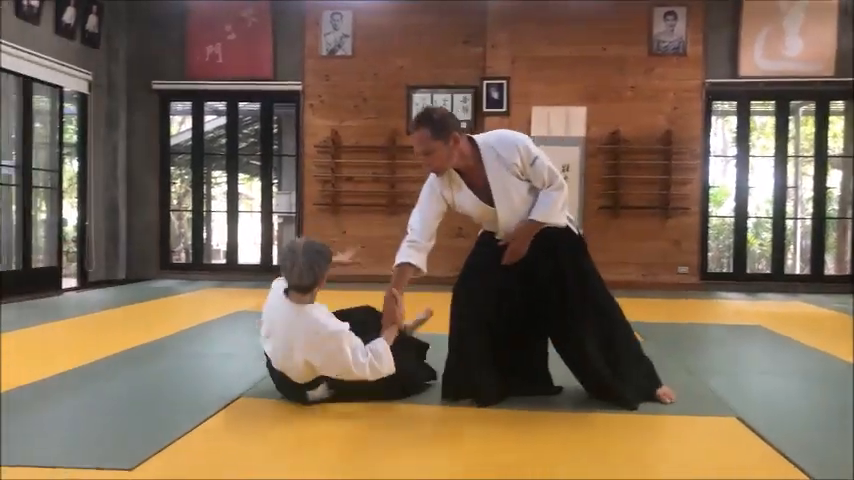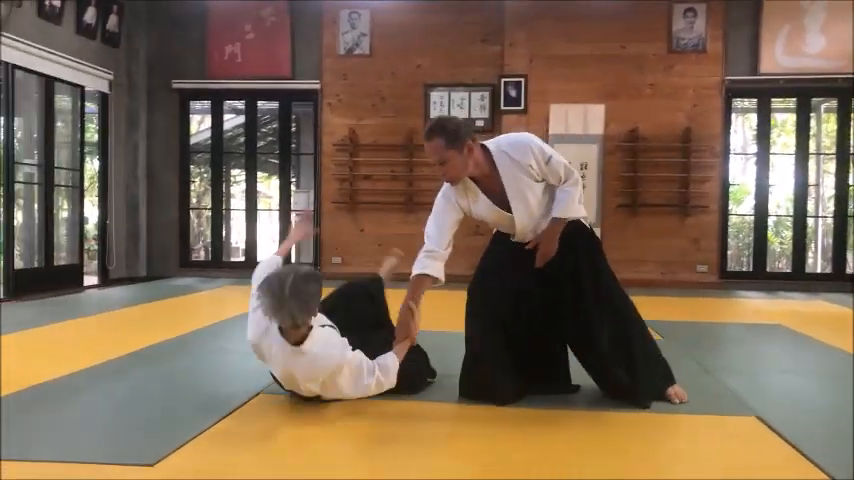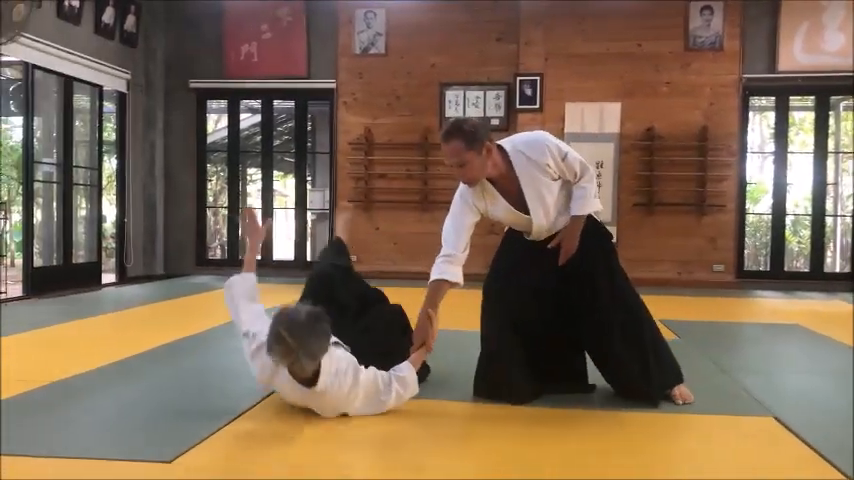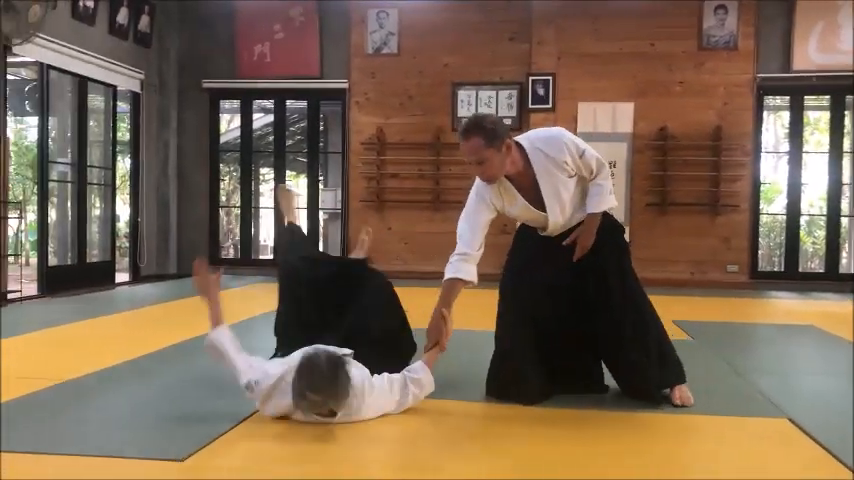
dt=0.1s
person 1, frame 1
left shoulder: (510, 145)
right shoulder: (439, 183)
left elbow: (556, 187)
right elbow: (417, 240)
left wrist: (526, 232)
right wrist: (393, 292)
left hip: (548, 236)
right hip: (498, 243)
left knee: (589, 311)
right knee: (471, 305)
left ankle: (641, 383)
right ankle: (478, 386)
person 1, frame 2
left shoulder: (522, 148)
right shoulder: (453, 193)
left elbow: (569, 181)
right elbow: (433, 251)
left wrist: (552, 232)
right wrist: (408, 309)
left hip: (563, 234)
right hip: (512, 245)
left knee: (604, 308)
right knee: (486, 305)
left ankle: (657, 381)
right ankle: (495, 384)
person 1, frame 3
left shoulder: (538, 146)
right shoulder: (470, 195)
left elbow: (584, 176)
right elbow: (451, 255)
left wrist: (575, 229)
right wrist: (426, 316)
left hip: (576, 230)
right hip: (525, 242)
left knee: (615, 308)
right knee: (502, 304)
left ankle: (665, 380)
right ankle: (511, 384)
person 1, frame 4
left shoulder: (556, 143)
right shoulder: (485, 190)
left elbow: (599, 174)
right elbow: (466, 253)
left wrist: (592, 224)
right wrist: (440, 314)
left hip: (589, 229)
right hip: (538, 239)
left knee: (624, 304)
right knee: (518, 303)
left ankle: (670, 379)
right ankle: (523, 384)
person 2, frame 1
left shoulder: (277, 291)
right shoulder: (326, 330)
left elbow: (292, 276)
right elbow: (370, 365)
right wrist: (392, 327)
left knee: (363, 317)
left ankle: (403, 331)
person 2, frame 2
left shoulder: (260, 330)
right shoulder: (332, 358)
left elbow: (262, 273)
right elbow: (374, 378)
left wrist: (289, 240)
right wrist: (405, 342)
left ankle: (380, 279)
person 2, frame 3
left shoulder: (265, 365)
right shoulder: (345, 381)
left elbow: (245, 303)
right elbow: (393, 390)
left wrist: (252, 245)
right wrist: (422, 350)
person 2, frame 4
left shoulder: (274, 397)
right shoulder: (371, 398)
left elbow: (237, 359)
right elbow: (412, 385)
left wrist: (213, 302)
right wrist: (435, 350)
left knee: (302, 276)
